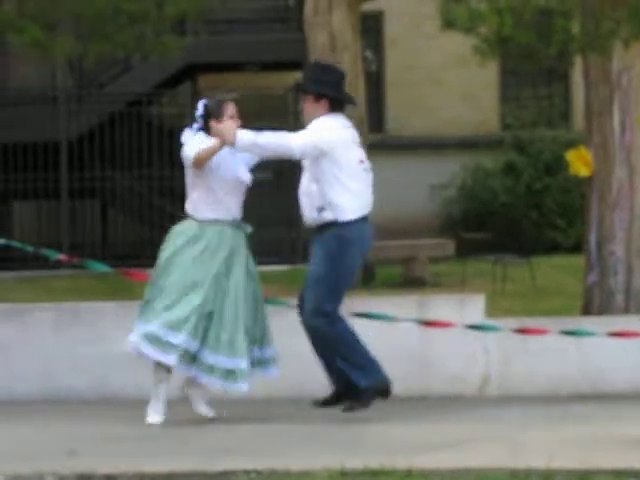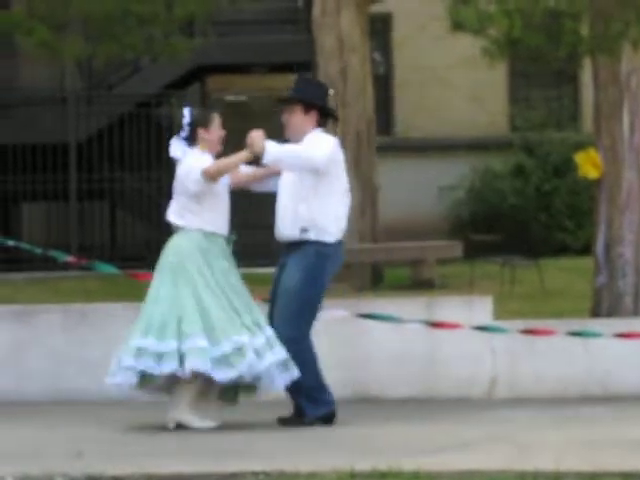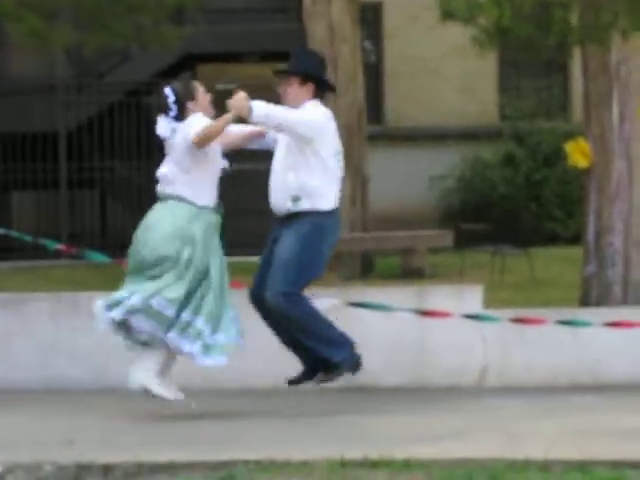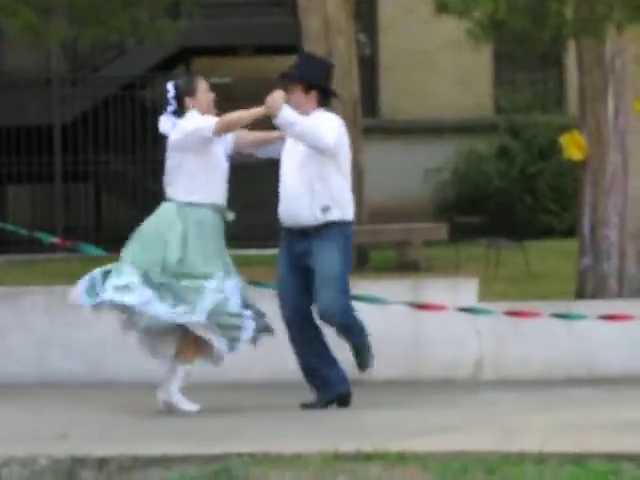
dt=0.7s
person 1, frame 1
left shoulder: (327, 129)
right shoulder: (341, 132)
left elbow: (295, 144)
left wrist: (243, 137)
right wrist: (264, 147)
left hip: (342, 236)
right hip: (336, 234)
left knee: (319, 314)
right knee: (311, 310)
left ankle: (371, 381)
right ankle: (350, 382)
person 1, frame 2
left shoulder: (325, 145)
right shoulder: (309, 150)
left elbow: (309, 161)
right elbow: (282, 178)
left wrist: (266, 149)
left hip: (314, 254)
right hip: (300, 253)
left knee: (290, 333)
right knee: (281, 331)
left ankle: (318, 407)
right ankle: (309, 404)
person 1, frame 3
left shoulder: (315, 116)
right shoulder: (303, 124)
left elbow: (288, 122)
right elbow: (276, 134)
left wrist: (253, 109)
left hip: (312, 225)
right hip: (294, 225)
left knee: (280, 297)
right knee: (263, 296)
left ankle: (339, 353)
right ankle: (318, 357)
person 1, frame 4
left shoulder: (330, 125)
right shoulder: (299, 130)
left elbow: (321, 141)
right elbow: (282, 143)
left wrist: (281, 114)
left hip: (331, 235)
right hip: (294, 239)
left knee: (332, 309)
right knee: (294, 317)
left ankle: (355, 335)
right ankle: (333, 389)
person 2, frame 1
left shoulder: (235, 151)
right shoulder: (199, 150)
right elbow: (200, 156)
right wrist: (221, 140)
left hip: (228, 242)
right hip: (198, 239)
left knee: (229, 314)
right knee: (179, 313)
left ankle: (195, 388)
right ankle: (158, 398)
person 2, frame 2
left shoulder: (203, 163)
right shoulder: (194, 162)
left elbow: (239, 179)
right elbow: (214, 172)
left wrist: (276, 168)
right wrist: (247, 153)
left hip: (203, 256)
right hip: (195, 254)
left knee: (206, 335)
right knee: (216, 329)
left ankle: (180, 407)
right ankle: (180, 407)
person 2, frame 3
left shoulder: (188, 130)
right shoulder: (193, 127)
left elbow: (233, 138)
right elbow: (208, 135)
left wrist: (268, 128)
right wrist: (232, 115)
left hip: (175, 224)
right hip: (184, 225)
left knee: (183, 304)
right knee: (190, 303)
left ankle: (153, 372)
right ankle: (149, 368)
person 2, frame 4
left shoulder: (209, 132)
right shoulder: (187, 129)
left elbow: (246, 140)
right elbow: (225, 124)
left wrist: (286, 134)
right wrist: (265, 109)
left hip: (203, 229)
right hip: (180, 227)
left knee: (199, 311)
left ankle: (171, 388)
right ankle: (113, 284)
